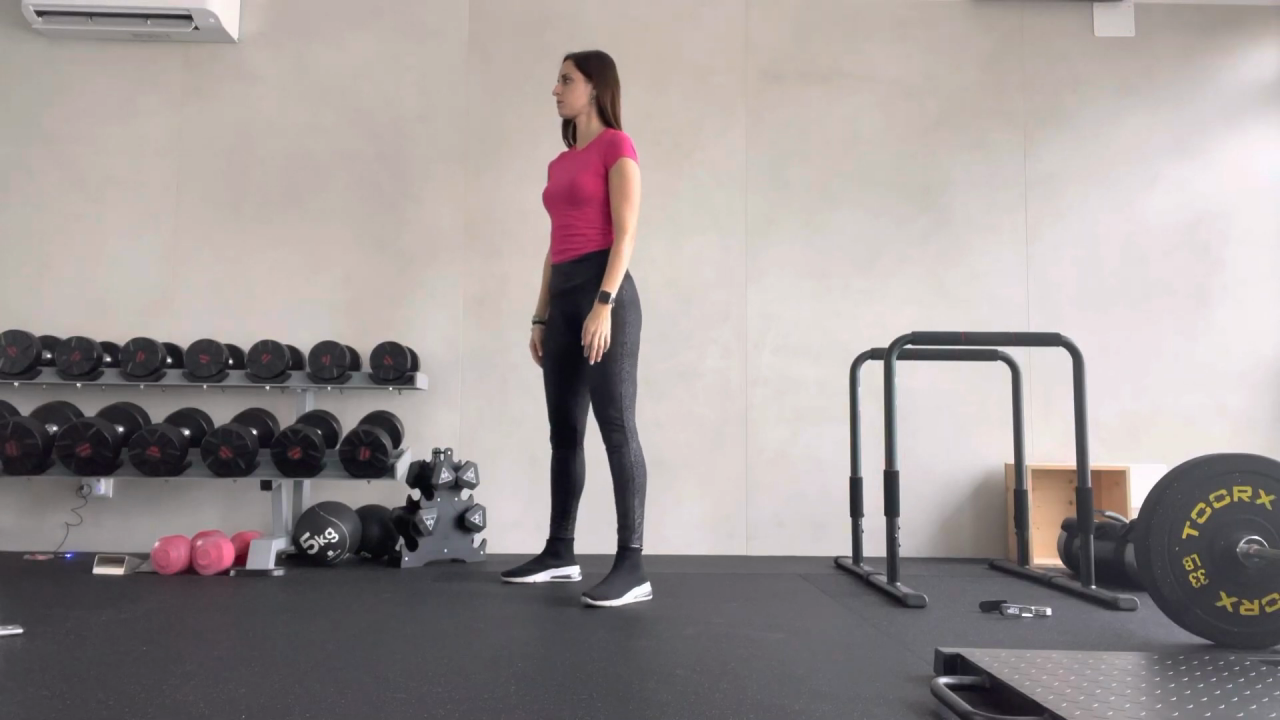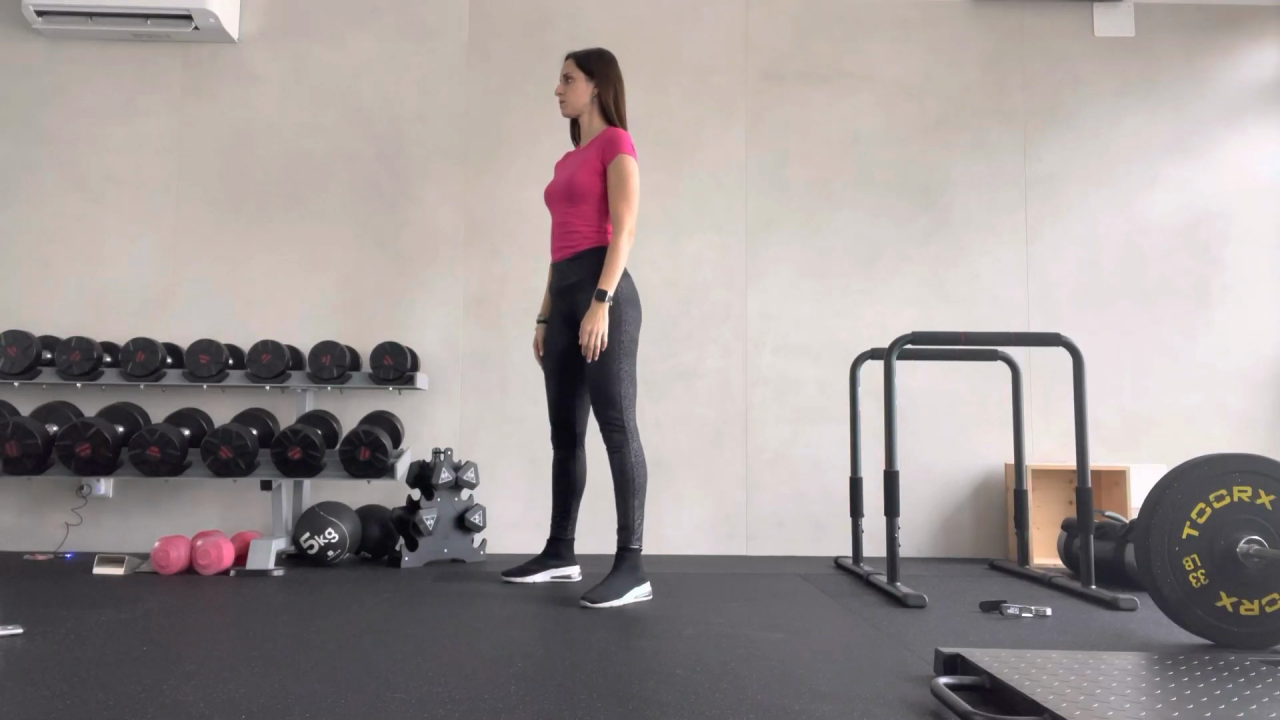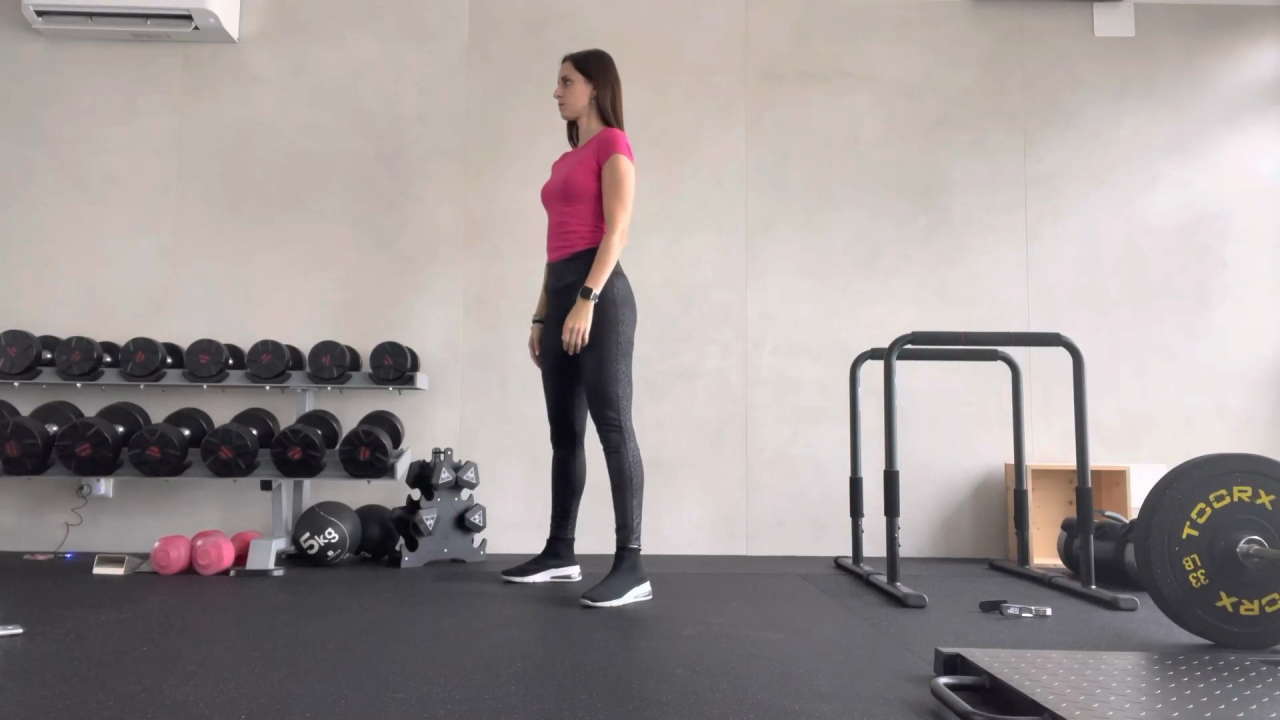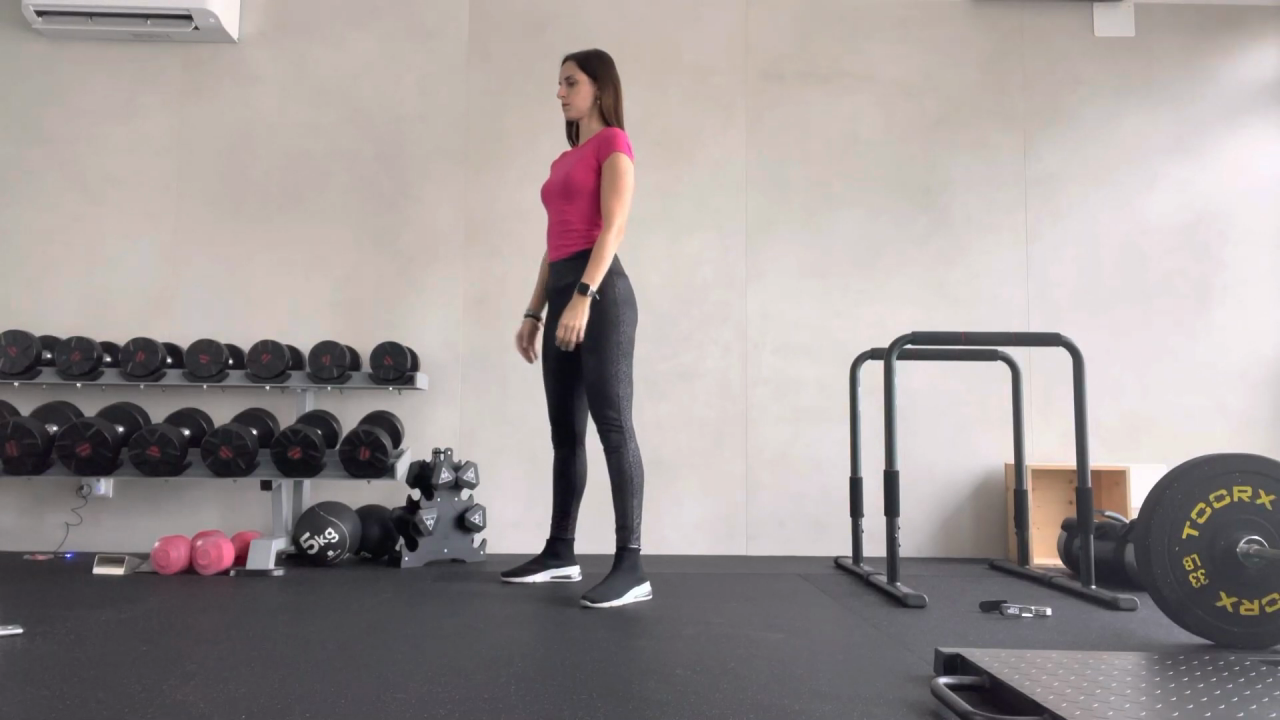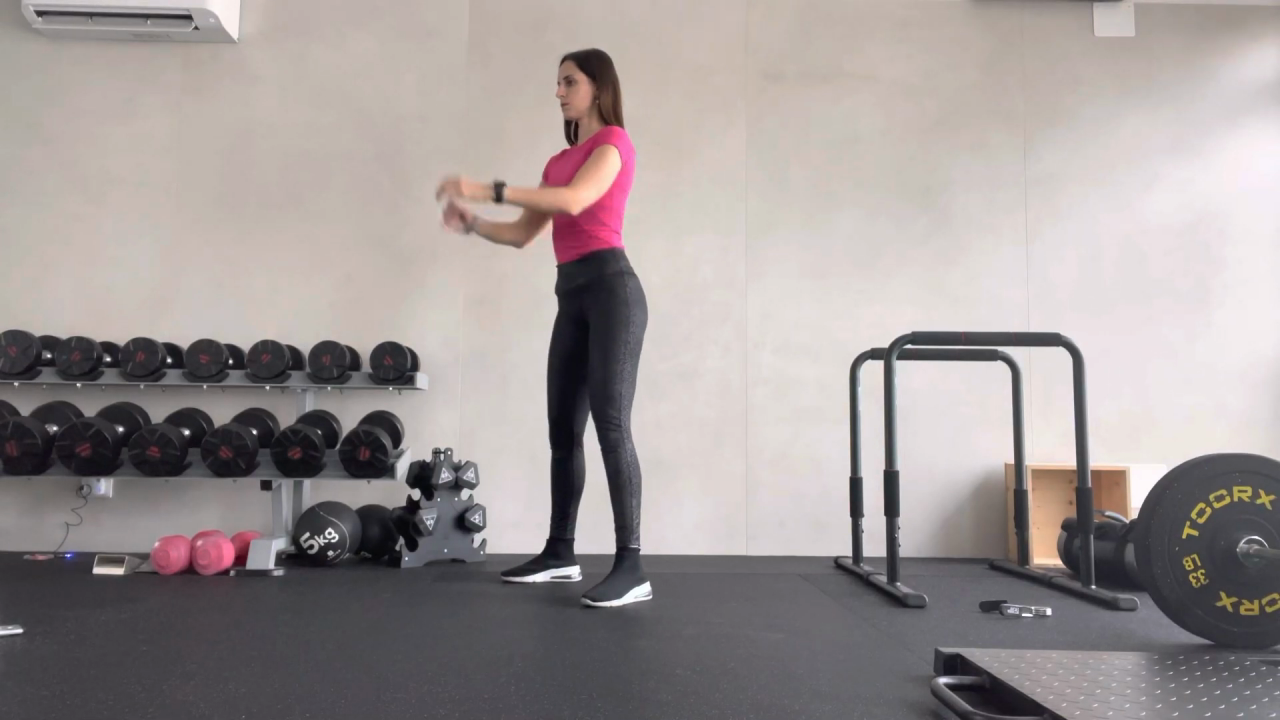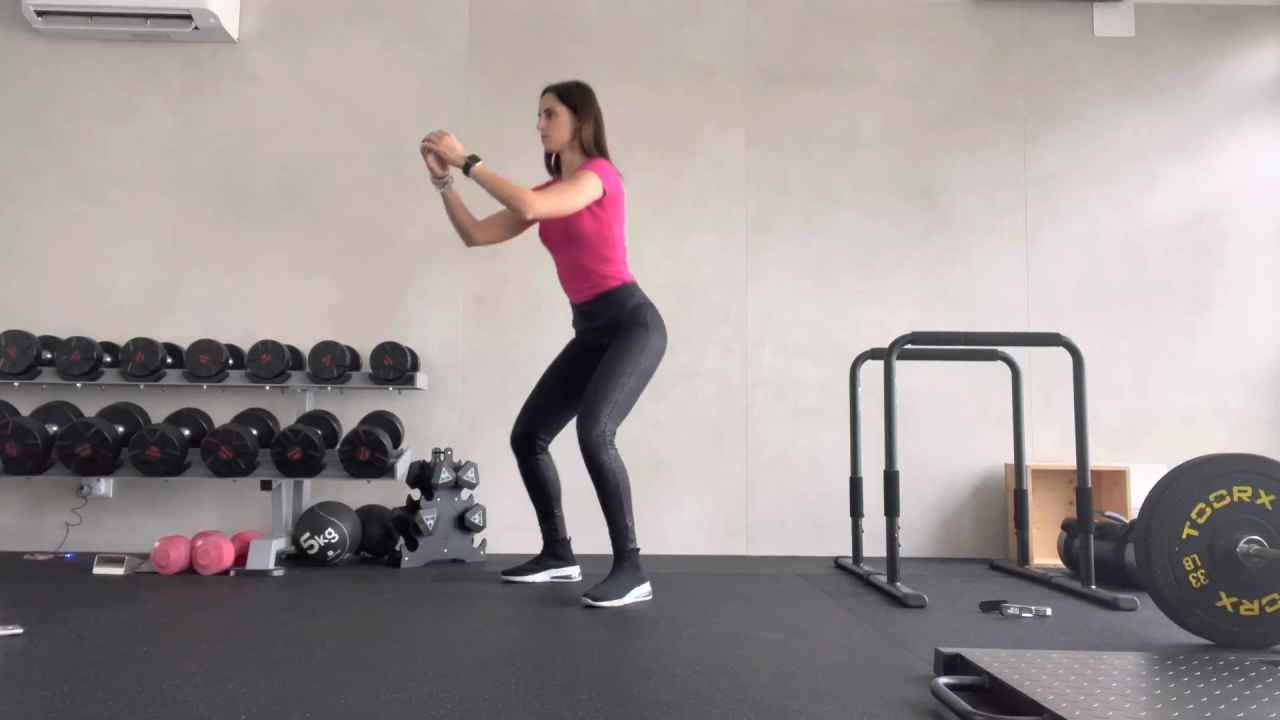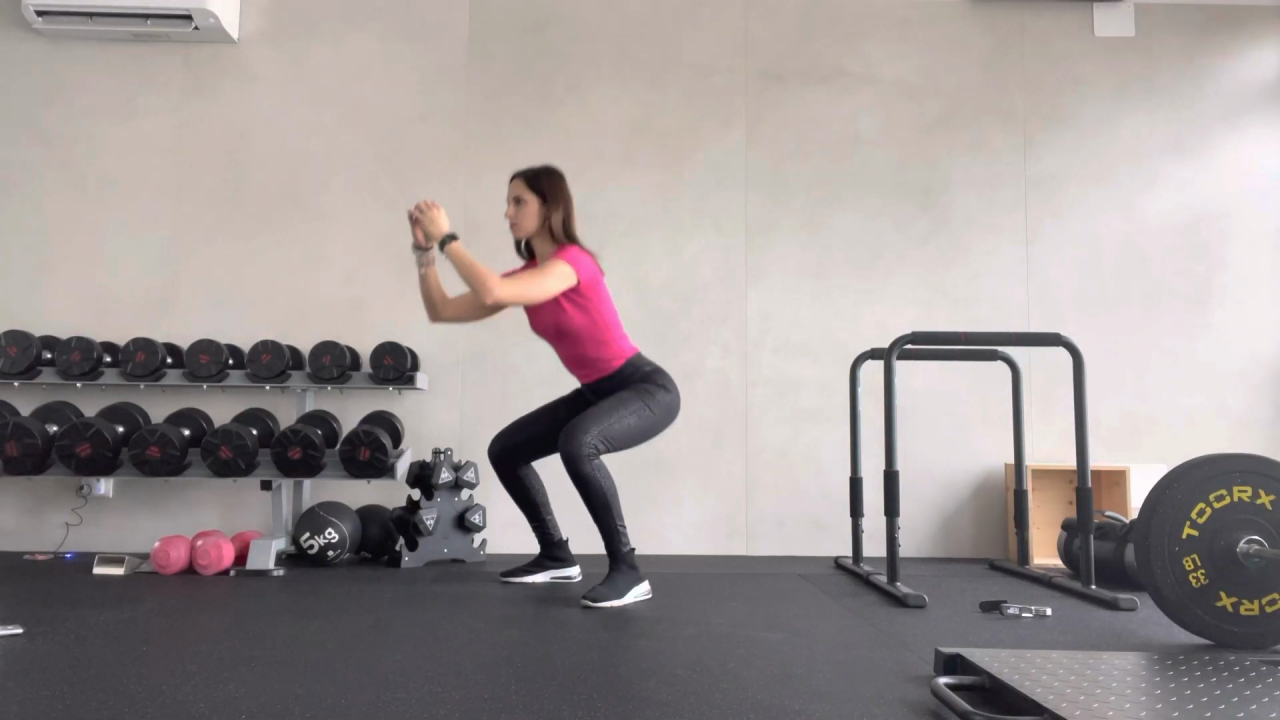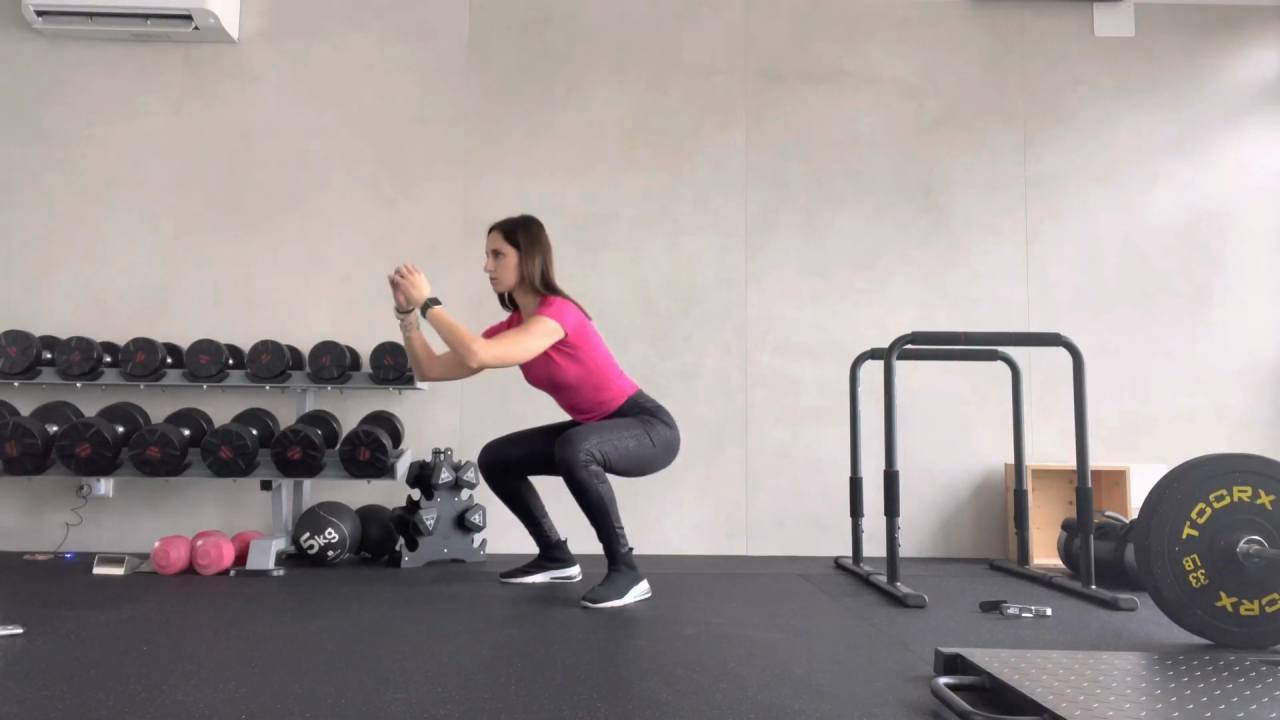
dt=0.3s
person 1, frame 1
left shoulder: (616, 146)
right shoulder: (560, 162)
left elbow: (625, 232)
left wrist: (603, 305)
right wrist: (540, 316)
left hip: (604, 291)
right hip: (564, 297)
left knee: (616, 425)
right knee: (564, 430)
left ankle: (632, 565)
right ankle: (560, 550)
person 1, frame 2
left shoulder: (616, 143)
right shoulder: (567, 161)
left elbow: (623, 230)
left wrist: (601, 302)
right wrist: (544, 316)
left hip: (603, 290)
right hip: (566, 295)
left knee: (617, 426)
right knee: (565, 431)
left ankle: (631, 566)
right ankle: (560, 551)
person 1, frame 3
left shoulder: (612, 145)
right shoulder: (565, 161)
left elbow: (616, 230)
left wrist: (587, 301)
right wrist: (541, 316)
left hip: (598, 291)
right hip: (561, 294)
left knee: (612, 426)
right knee: (564, 430)
left ankle: (631, 566)
right ankle: (560, 551)
person 1, frame 4
left shoulder: (613, 143)
right shoulder: (563, 160)
left elbow: (612, 228)
left wrist: (582, 297)
right wrist: (533, 312)
left hip: (599, 291)
right hip: (563, 294)
left knee: (612, 425)
right knee: (564, 430)
left ankle: (631, 567)
right ankle: (560, 550)
person 1, frame 5
left shoulder: (613, 142)
right shoulder: (560, 161)
left elbow: (573, 203)
right elbow: (521, 233)
left wrist: (491, 190)
right wrist: (472, 220)
left hip: (611, 290)
right hip: (572, 296)
left knee: (611, 427)
right knee: (563, 429)
left ankle: (631, 567)
right ankle: (560, 552)
person 1, frame 6
left shoulder: (599, 173)
right shoulder: (546, 192)
left elbow: (530, 206)
right elbow: (478, 234)
left wrist: (470, 161)
right wrist: (444, 178)
left hip: (631, 324)
right hip: (590, 332)
left knee: (594, 432)
right knee: (527, 436)
left ankle: (630, 568)
right ankle: (558, 553)
person 1, frame 7
left shoulder: (570, 262)
right shoulder: (526, 276)
left elbow: (492, 294)
right elbow: (442, 310)
left wrist: (447, 238)
right wrist: (424, 250)
left hip: (647, 391)
right hip: (599, 393)
left knee: (578, 443)
right knee: (505, 450)
left ankle: (627, 570)
right ankle: (556, 555)
person 1, frame 8
left shoulder: (556, 314)
right shoulder: (514, 327)
left elbow: (477, 357)
right elbow: (429, 369)
left wrist: (428, 302)
right wrist: (407, 311)
left hip: (650, 427)
right hip: (598, 427)
left knee: (573, 449)
right knee: (494, 459)
left ankle: (625, 571)
right ankle: (556, 555)
